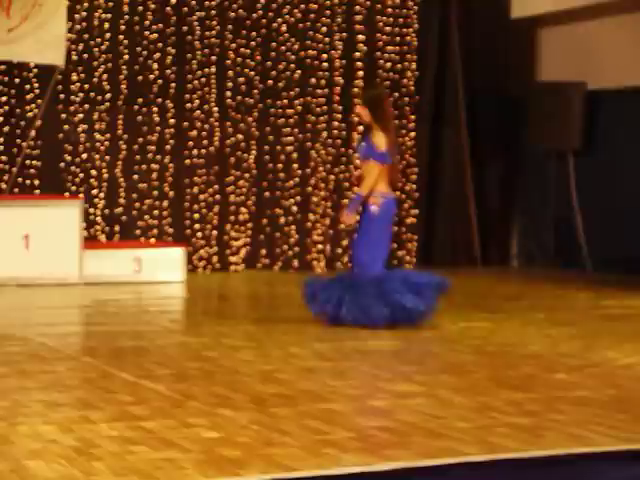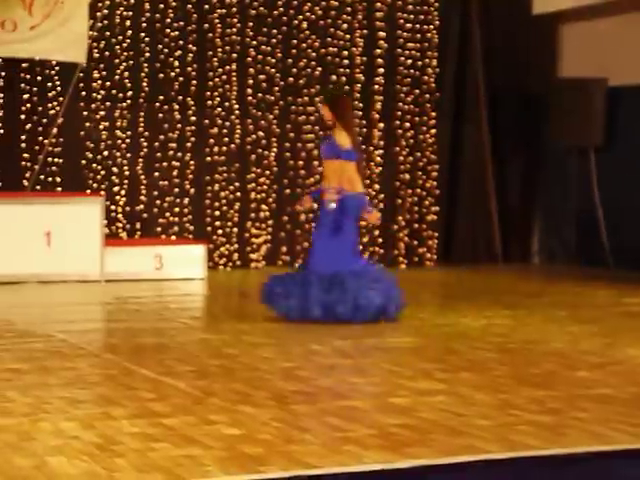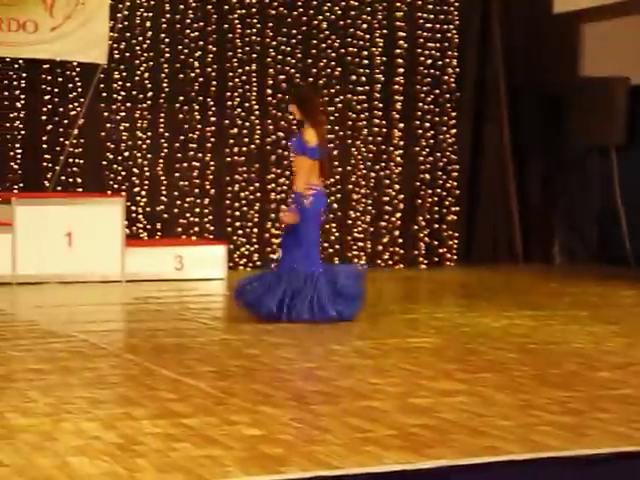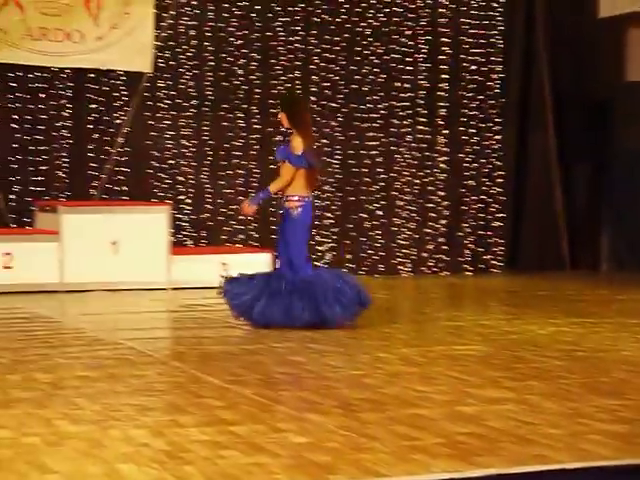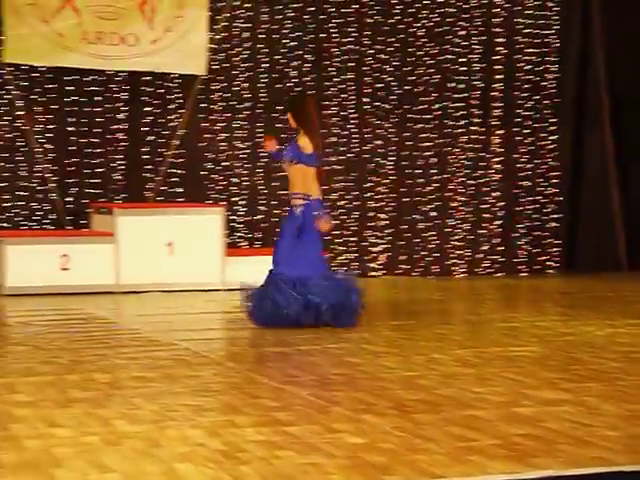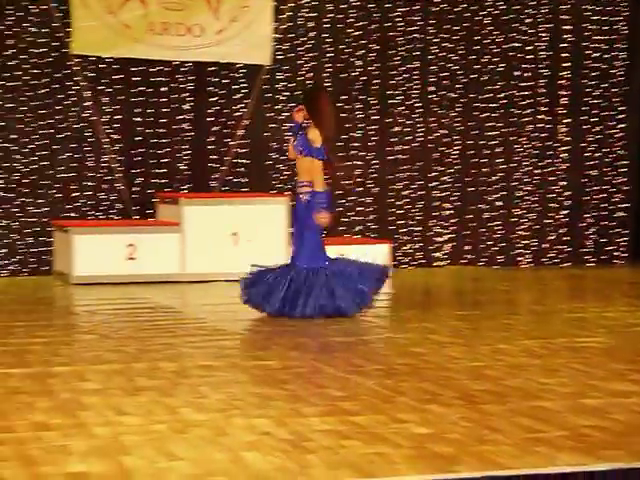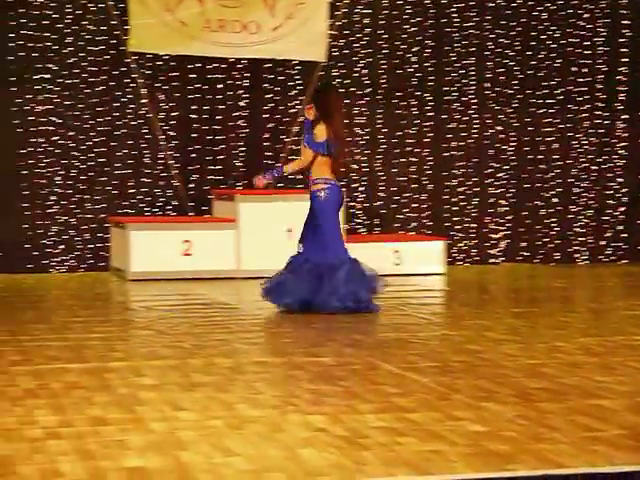
dt=0.3s
person 1, frame 1
left shoulder: (378, 137)
right shoulder: (376, 136)
left elbow: (372, 177)
left wrist: (352, 207)
left hip: (378, 203)
right hip: (377, 203)
left knee: (368, 260)
right knee: (369, 260)
person 1, frame 2
left shoulder: (341, 136)
right shoulder: (338, 135)
left elbow: (351, 174)
left wrist: (365, 207)
right wrist: (314, 197)
left hip: (338, 202)
right hip: (333, 201)
left knee: (322, 256)
right knee: (343, 258)
left ankle: (315, 305)
right ankle: (374, 303)
person 1, frame 3
left shoulder: (308, 132)
right shoulder: (311, 132)
left elbow: (305, 173)
left wrist: (292, 207)
left hip: (308, 198)
right hip: (309, 197)
left knee: (306, 255)
right knee: (292, 252)
left ankle: (317, 307)
person 1, frame 4
left shoulder: (296, 141)
right shoulder: (301, 140)
left elbow: (285, 179)
left wrist: (256, 200)
left hip: (296, 206)
right hip: (297, 205)
left knee: (297, 261)
right knee: (286, 261)
left ankle: (334, 307)
right ankle: (288, 311)
person 1, frame 5
left shoulder: (304, 140)
right shoulder: (302, 140)
left elbow: (312, 178)
left wrist: (320, 213)
right wrist: (276, 153)
left hip: (304, 205)
right hip: (305, 205)
left knee: (286, 261)
right knee: (310, 262)
left ankle: (294, 311)
right ankle: (333, 309)
person 1, frame 6
left shoulder: (314, 132)
right shoulder: (311, 131)
left elbow: (317, 172)
right elbow: (293, 153)
left wrist: (321, 207)
right wrist: (297, 125)
left hip: (309, 194)
right hip: (310, 195)
left knee: (305, 251)
right knee: (309, 250)
left ankle: (303, 303)
person 1, frame 7
left shoulder: (322, 128)
right shoulder: (331, 129)
left elbow: (303, 161)
right elbow: (308, 151)
left wrist: (269, 176)
right wrist: (307, 121)
left hip: (324, 191)
right hip: (327, 190)
left knee: (332, 247)
right knee: (309, 246)
left ankle: (350, 295)
right ankle: (305, 296)
